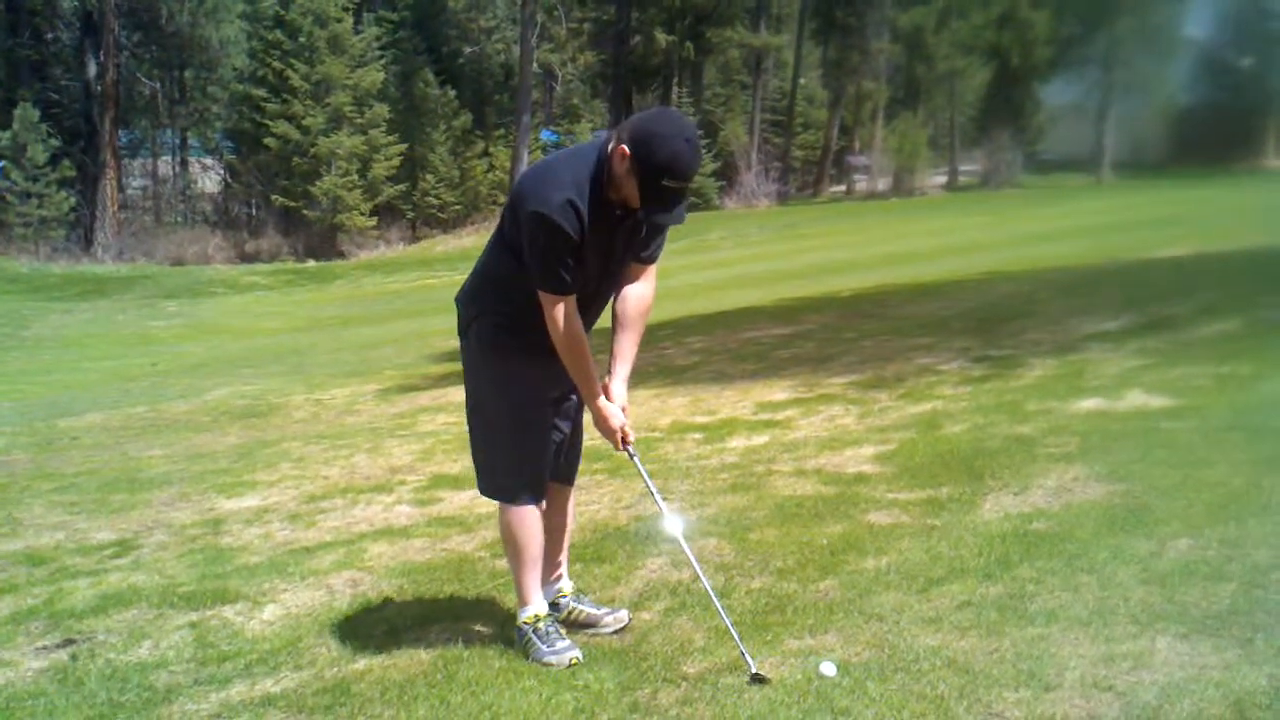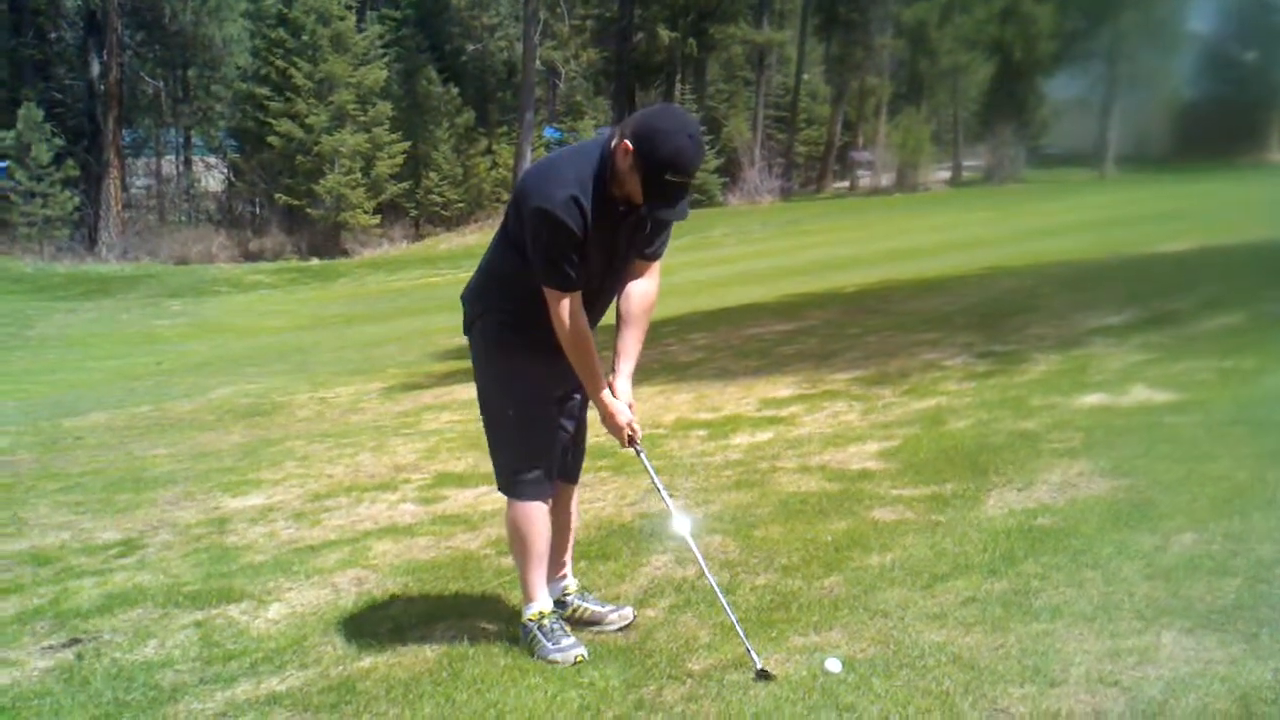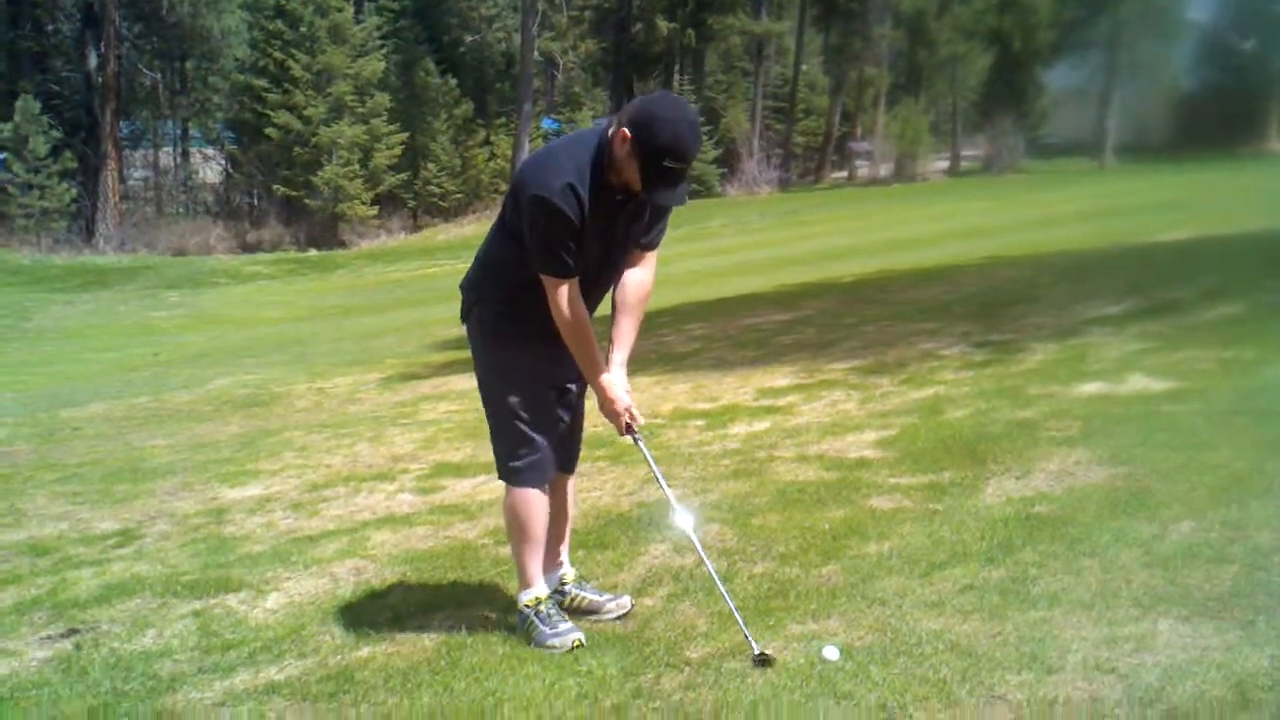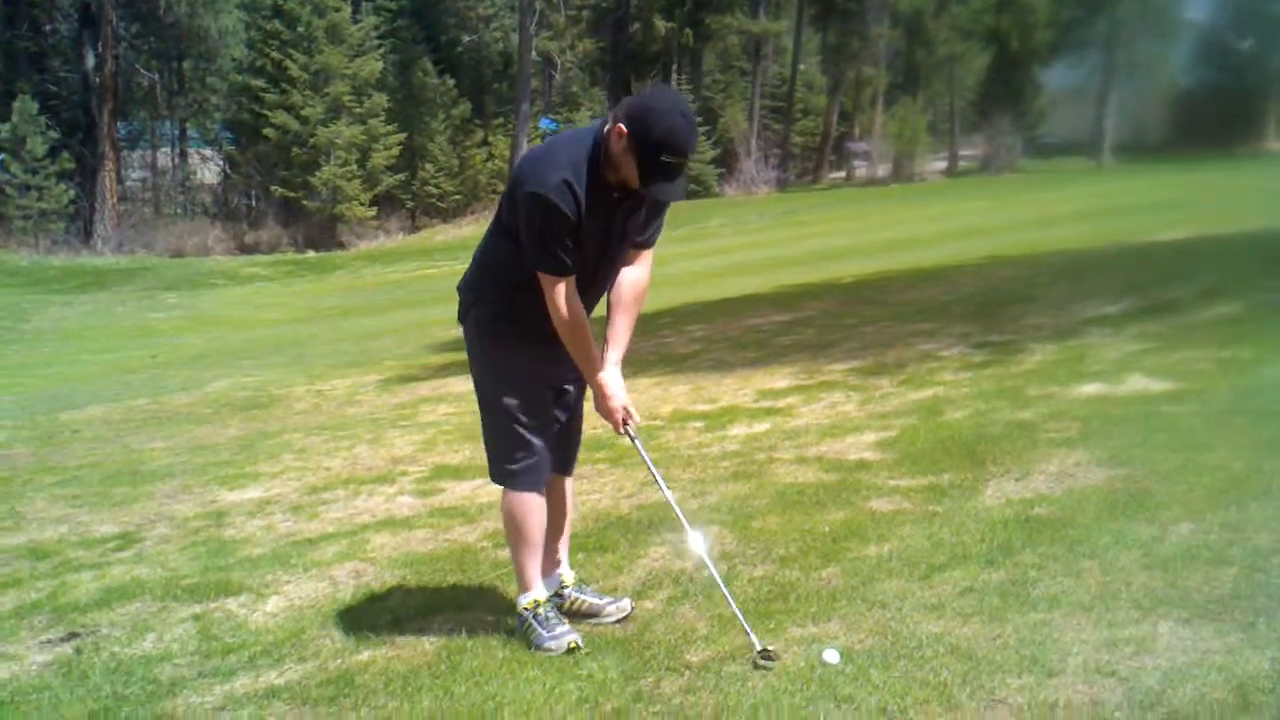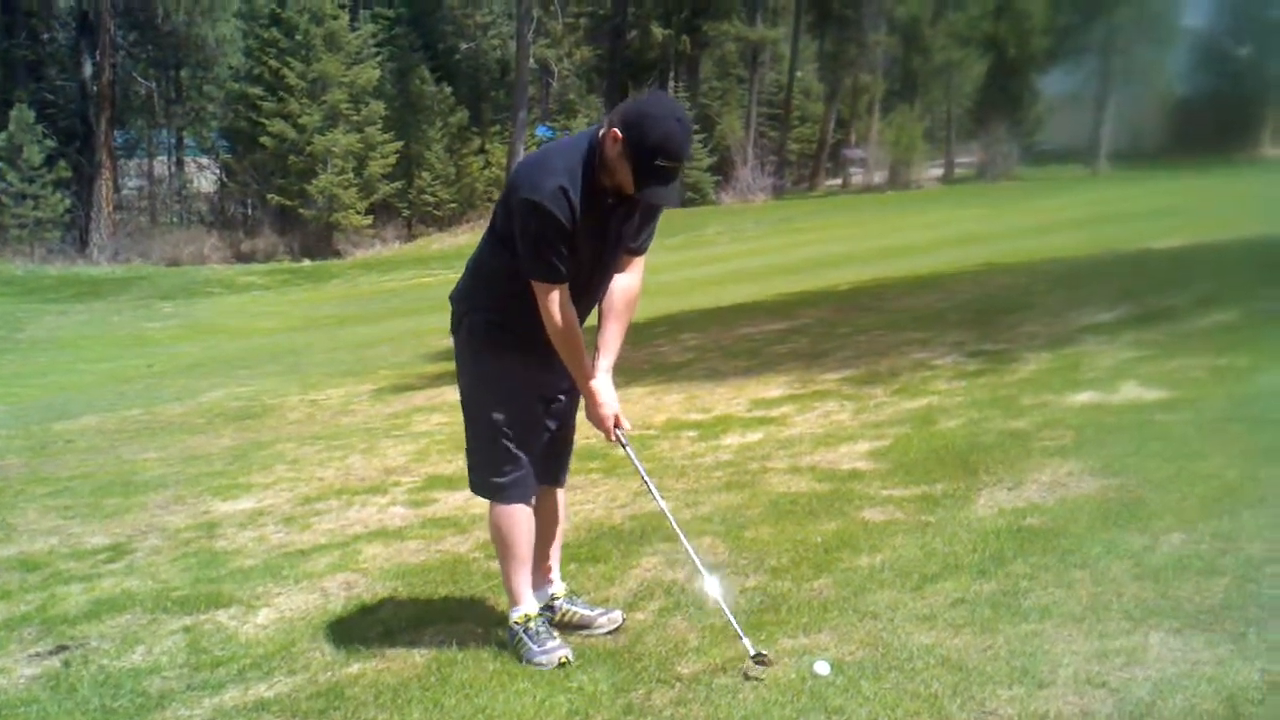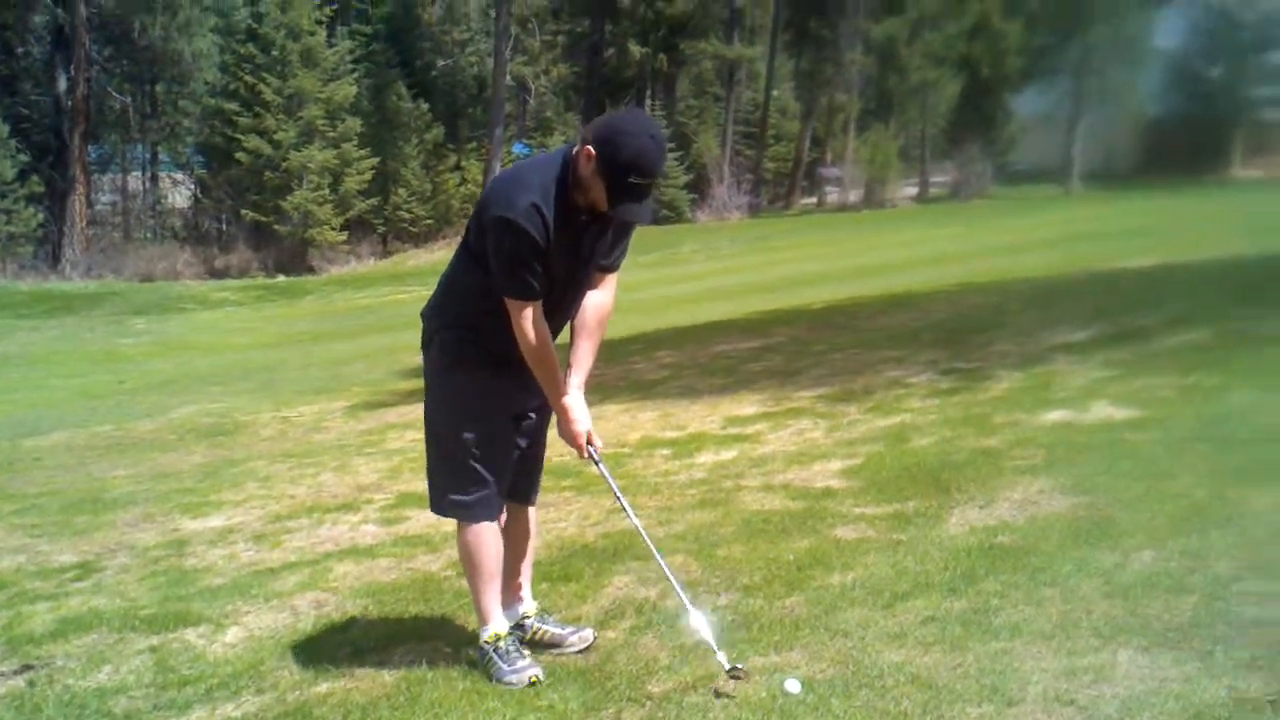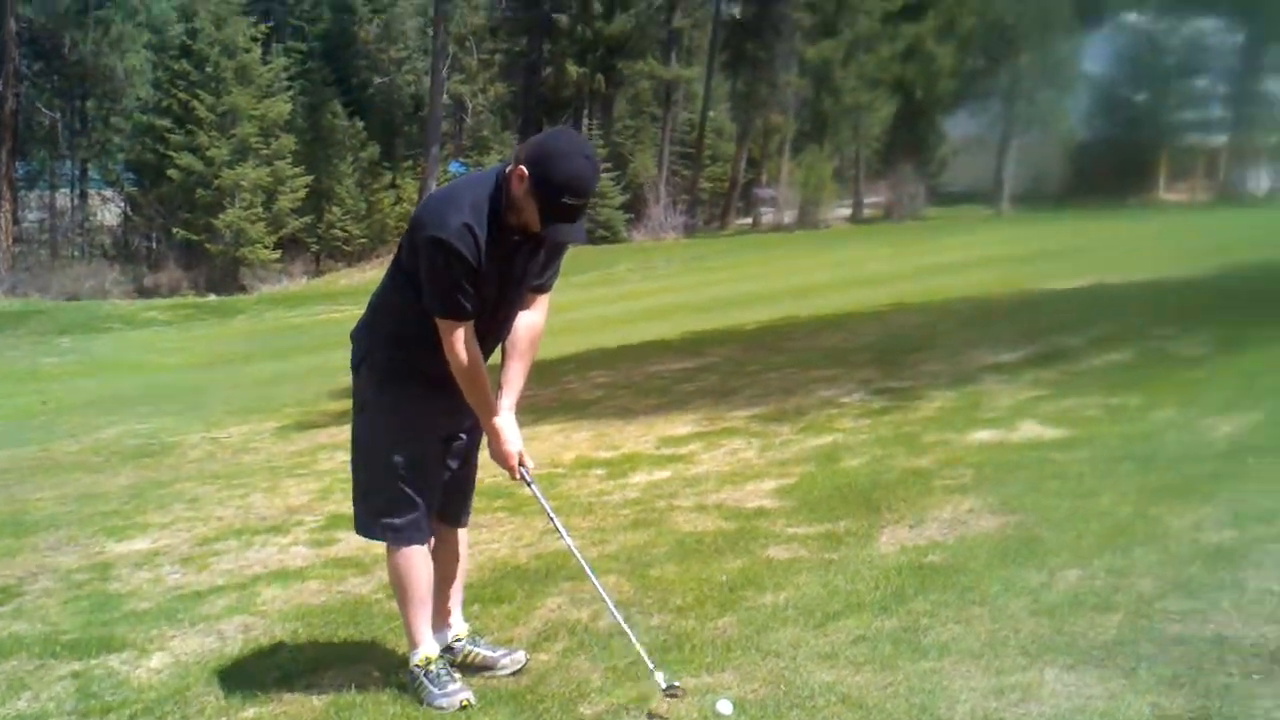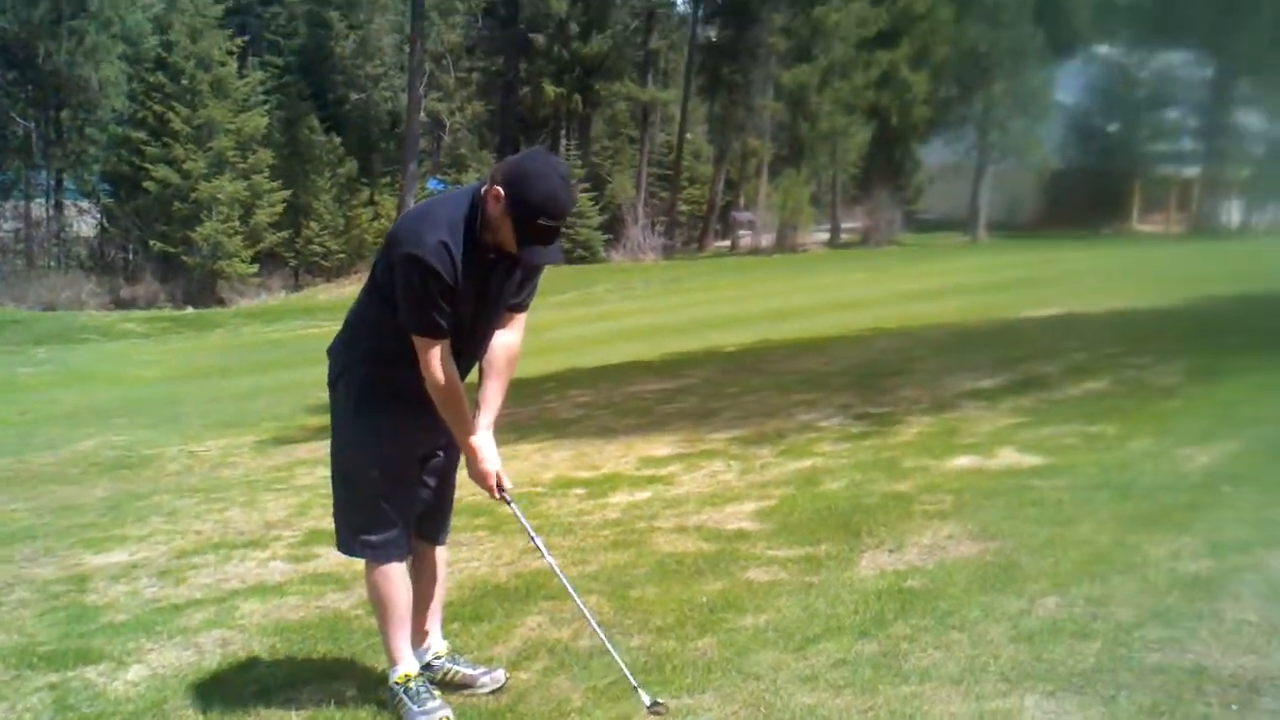
dt=0.1s
person 1, frame 1
left shoulder: (651, 185)
right shoulder: (554, 200)
left elbow: (639, 278)
right elbow: (559, 312)
left wrist: (619, 378)
right wrist: (596, 401)
left hip: (562, 335)
right hip: (503, 335)
left knee: (559, 469)
right knee: (520, 475)
left ankle: (556, 592)
right ankle: (531, 615)
person 1, frame 2
left shoulder: (656, 181)
right shoulder: (557, 196)
left elbow: (643, 275)
right elbow: (564, 308)
left wrist: (623, 377)
right wrist: (602, 397)
left hip: (567, 334)
right hip: (510, 331)
left knee: (563, 468)
right knee: (531, 471)
left ankle: (561, 590)
right ankle: (536, 613)
person 1, frame 3
left shoulder: (653, 172)
right shoulder: (555, 185)
left elbow: (639, 264)
right elbow: (562, 296)
left wrist: (618, 363)
right wrist: (601, 383)
left hip: (564, 324)
right hip: (507, 321)
left knee: (560, 457)
right knee: (530, 457)
left ankle: (558, 579)
right ankle: (533, 599)
person 1, frame 4
left shoulder: (649, 169)
right shoulder: (551, 181)
left elbow: (635, 263)
right elbow: (558, 294)
left wrist: (613, 362)
right wrist: (598, 381)
left hip: (564, 325)
right hip: (505, 323)
left knee: (558, 458)
right knee: (525, 461)
left ankle: (558, 582)
right ankle: (533, 601)
person 1, frame 5
left shoulder: (643, 177)
right shoulder: (546, 188)
left elbow: (627, 270)
right elbow: (552, 302)
left wrist: (604, 369)
right wrist: (590, 388)
left hip: (556, 335)
right hip: (497, 333)
left knee: (550, 470)
right knee: (512, 473)
left ankle: (549, 593)
right ankle: (524, 614)
person 1, frame 6
left shoulder: (617, 194)
right shoulder: (520, 205)
left elbow: (599, 287)
right elbow: (525, 319)
left wrist: (576, 386)
right wrist: (563, 405)
left hip: (527, 353)
right hip: (468, 353)
left knee: (521, 487)
right knee: (478, 492)
left ankle: (521, 612)
right ankle: (493, 632)
person 1, frame 7
left shoulder: (549, 214)
right shoulder: (452, 225)
left elbow: (531, 307)
right elbow: (457, 340)
left wrist: (507, 407)
right wrist: (494, 426)
left hip: (459, 374)
right hip: (398, 374)
left knee: (452, 509)
right knee: (408, 515)
left ankle: (452, 634)
right ankle: (424, 657)
person 1, frame 8
left shoulder: (526, 234)
right shoulder: (430, 242)
left elbow: (508, 327)
right elbow: (433, 359)
left wrist: (485, 426)
right wrist: (470, 445)
left hip: (436, 393)
right hip: (376, 391)
left knee: (431, 526)
right knee: (387, 531)
left ankle: (431, 651)
right ankle: (403, 673)
